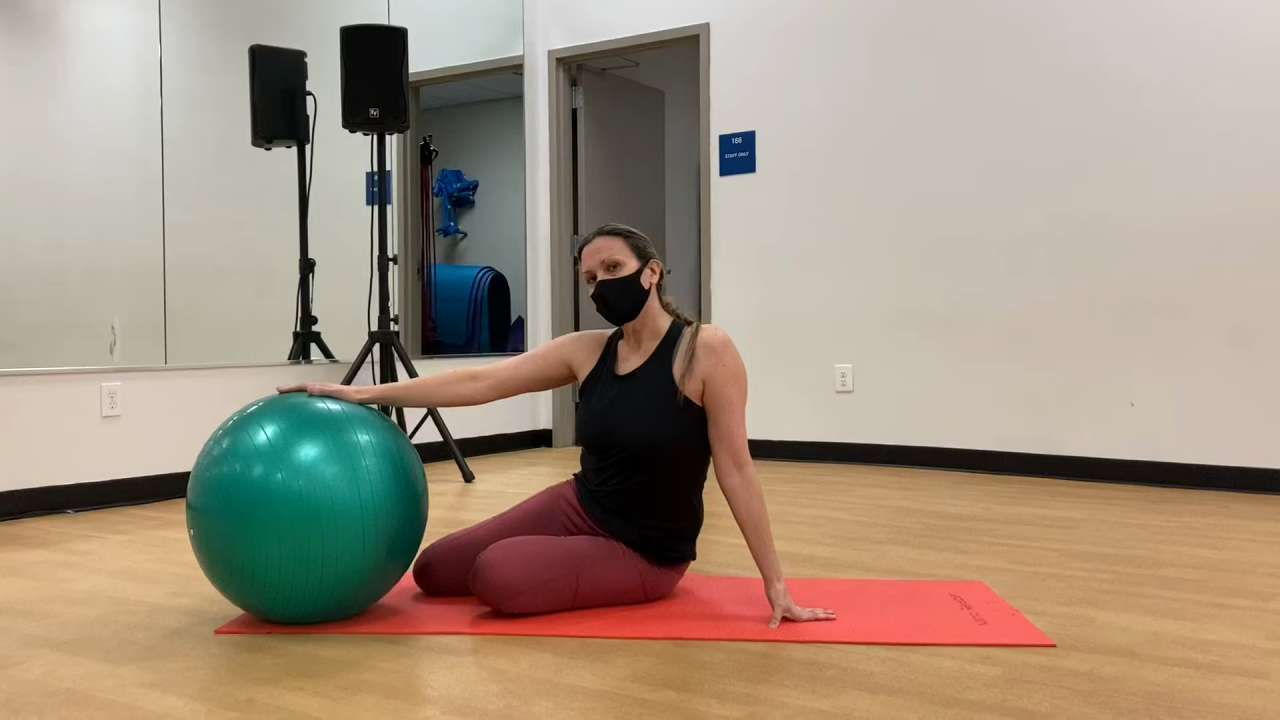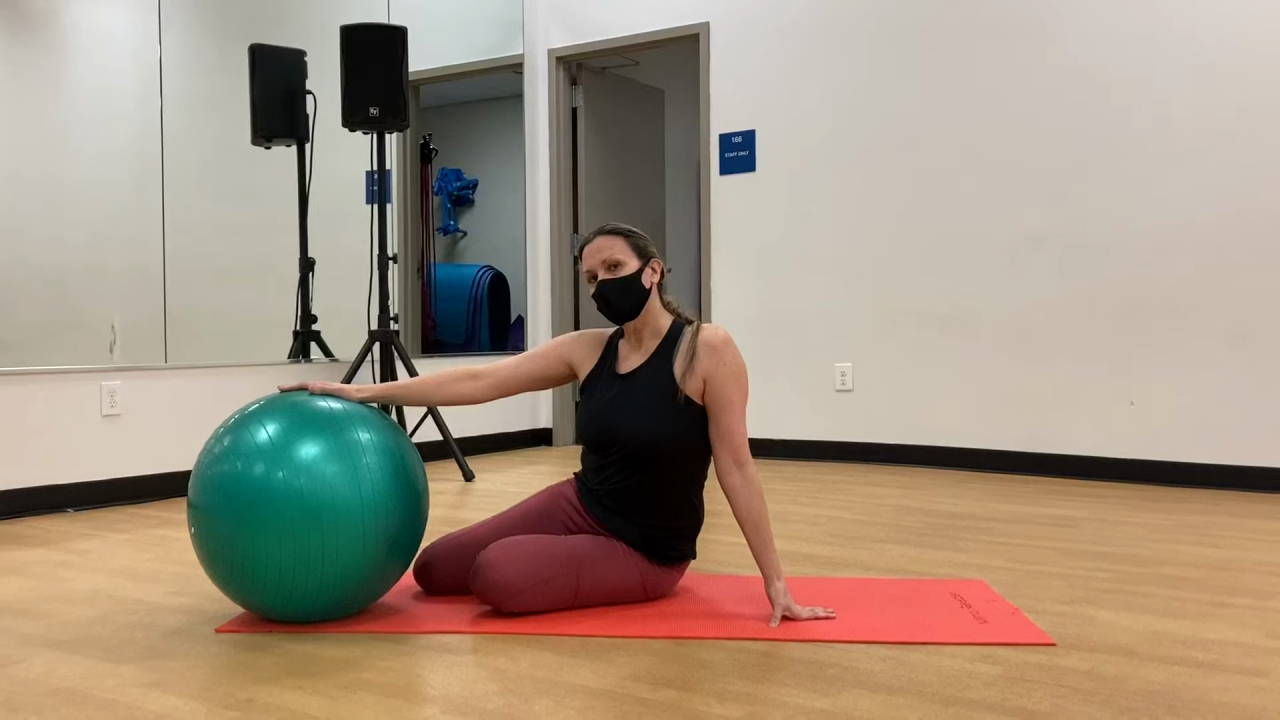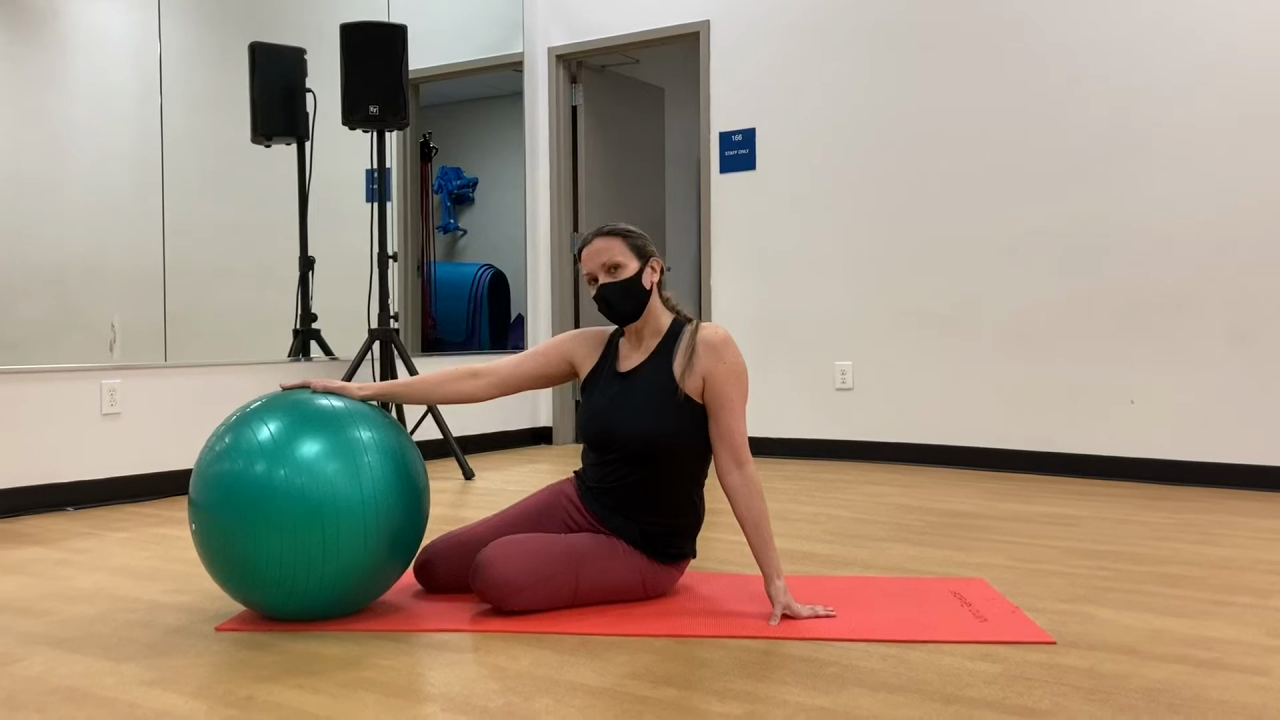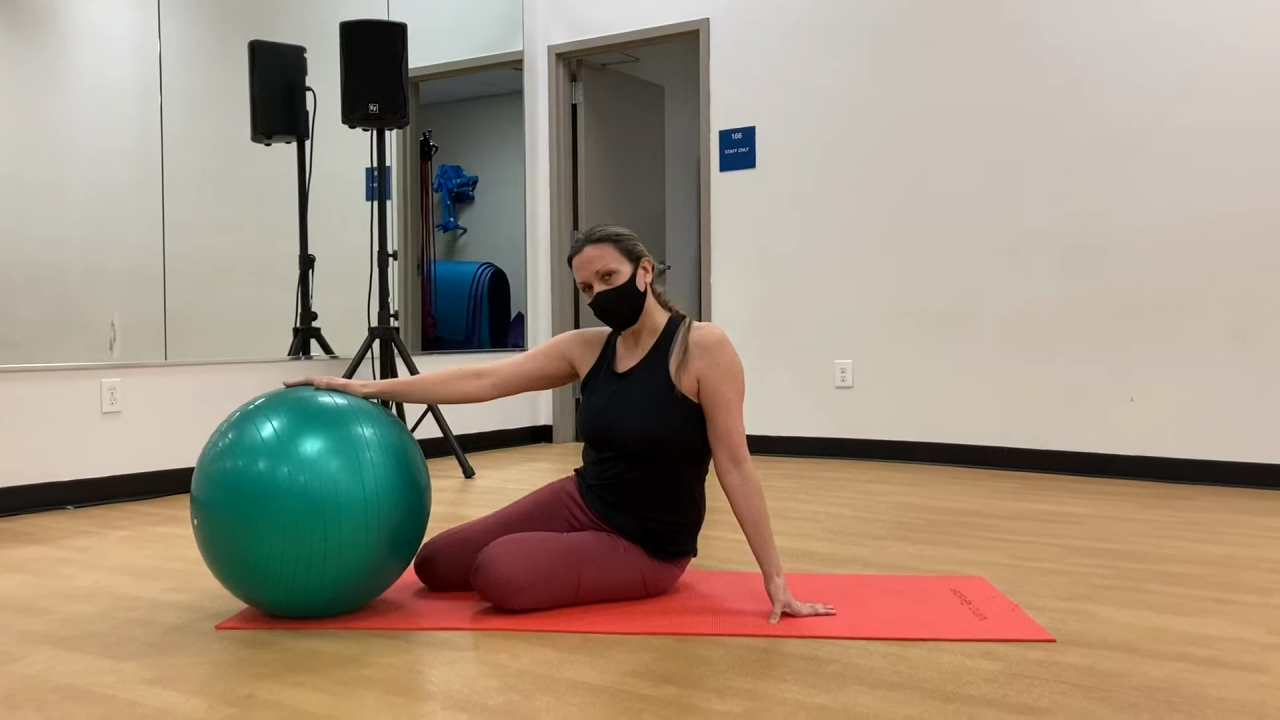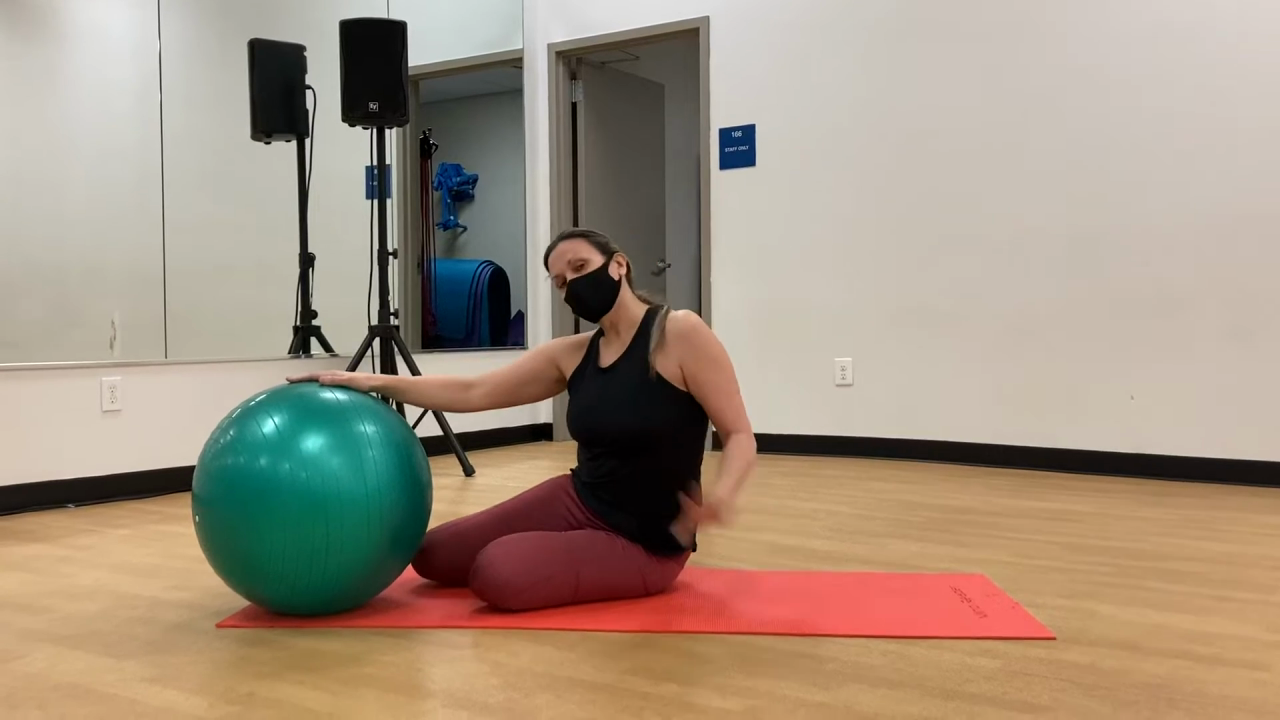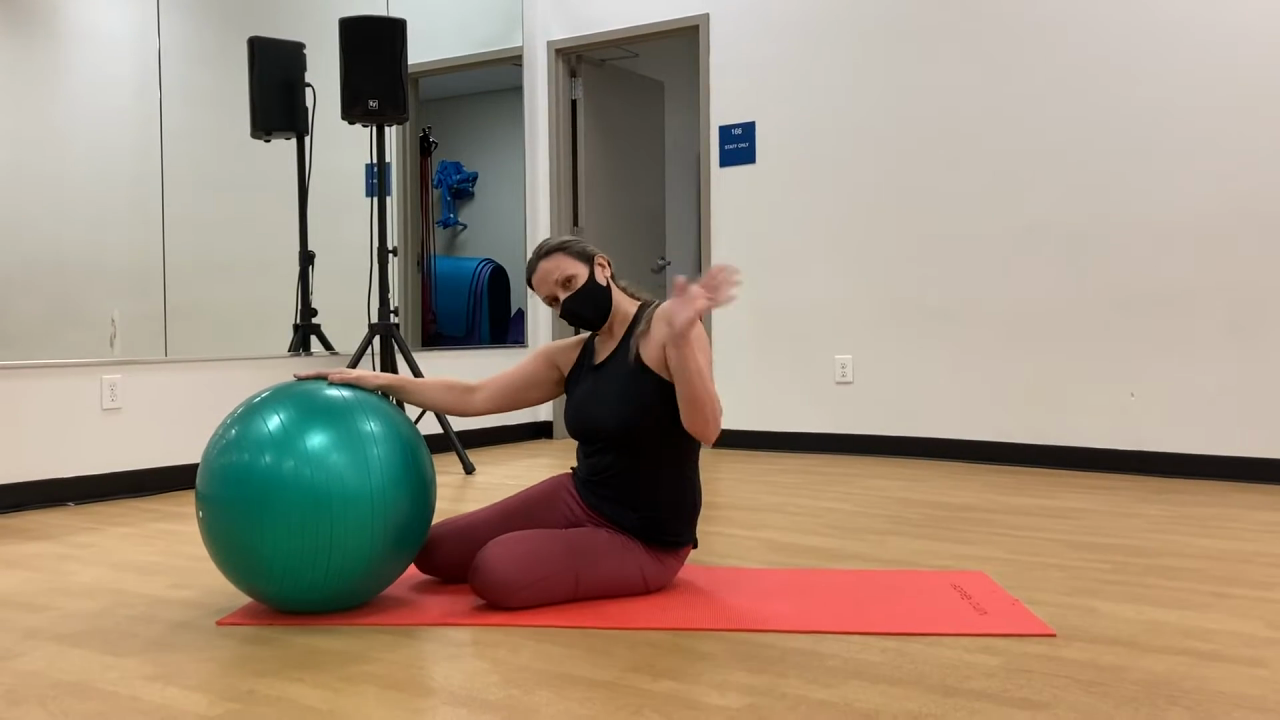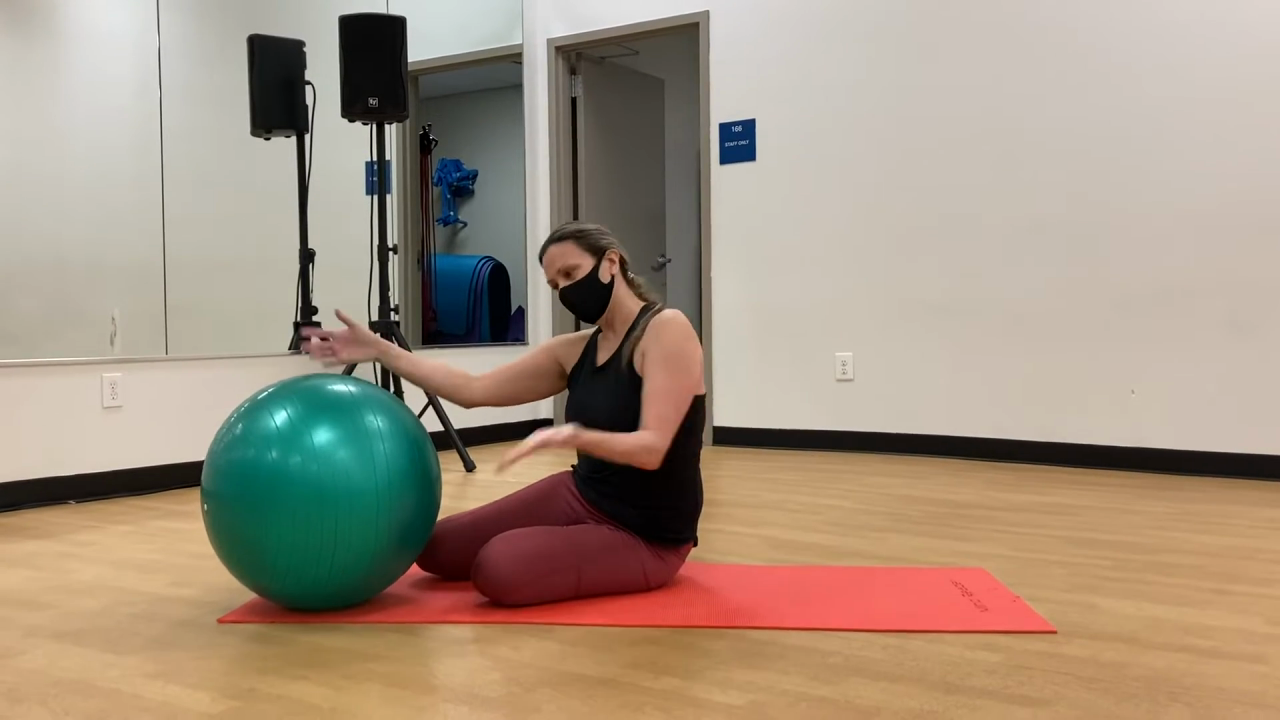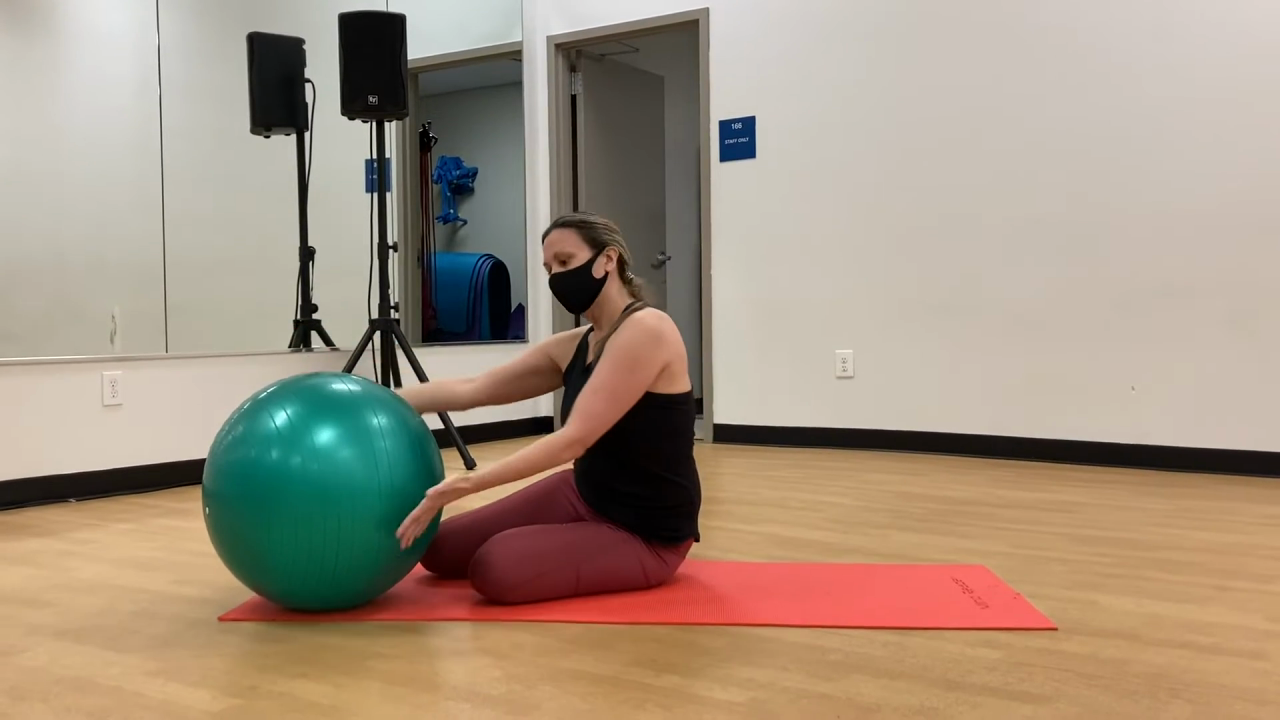
dt=0.3s
person 1, frame 1
left shoulder: (706, 349)
right shoulder: (586, 351)
left elbow: (735, 469)
right elbow: (480, 382)
left wrist: (776, 585)
right wrist: (364, 393)
left hip: (647, 551)
right hip: (579, 507)
left knee: (497, 578)
right knee: (435, 572)
left ankle: (635, 586)
right ankle: (566, 556)
person 1, frame 2
left shoulder: (707, 349)
right shoulder: (587, 350)
left elbow: (736, 468)
right elbow: (480, 382)
left wrist: (776, 583)
right wrist: (363, 392)
left hip: (646, 550)
right hip: (579, 507)
left knee: (497, 578)
right knee: (435, 570)
left ankle: (631, 586)
right ankle: (574, 564)
person 1, frame 3
left shoulder: (707, 347)
right shoulder: (588, 348)
left elbow: (736, 467)
right elbow: (482, 380)
left wrist: (776, 582)
right wrist: (366, 389)
left hip: (647, 549)
right hip: (579, 504)
left knee: (497, 576)
right knee: (435, 569)
right ankle: (574, 560)
person 1, frame 4
left shoulder: (702, 346)
right shoulder: (586, 348)
left elbow: (735, 465)
right elbow: (482, 381)
left wrist: (775, 578)
right wrist: (369, 386)
left hip: (648, 547)
right hip: (581, 503)
left knee: (499, 575)
right knee: (436, 565)
left ankle: (632, 582)
right ankle: (578, 558)
person 1, frame 5
left shoulder: (680, 333)
right shoulder: (571, 355)
left elbow: (739, 436)
right elbow: (471, 394)
left wrist: (720, 498)
right wrist: (368, 381)
left hip: (645, 542)
right hip: (576, 501)
left knee: (497, 574)
right knee: (434, 556)
left ankle: (633, 572)
person 1, frame 6
left shoulder: (667, 322)
right shoulder: (567, 355)
left elbow: (705, 430)
right elbow: (475, 398)
left wrist: (681, 344)
right wrist: (379, 380)
left hip: (646, 540)
right hip: (578, 500)
left knee: (496, 573)
right knee: (435, 553)
left ankle: (626, 574)
right ankle: (579, 554)
person 1, frame 7
left shoulder: (666, 329)
right shoulder: (573, 350)
left elbow: (650, 450)
right elbow: (475, 389)
left wrist: (570, 435)
right wrist: (381, 351)
left hip: (644, 536)
right hip: (580, 498)
left knee: (498, 572)
right knee: (437, 551)
left ankle: (613, 566)
right ankle: (575, 547)
person 1, frame 8
left shoulder: (646, 331)
right shoulder: (571, 347)
left elbow: (574, 439)
right elbow: (472, 389)
left wrist: (464, 484)
left hip: (645, 536)
left knee: (495, 569)
right knee: (439, 550)
